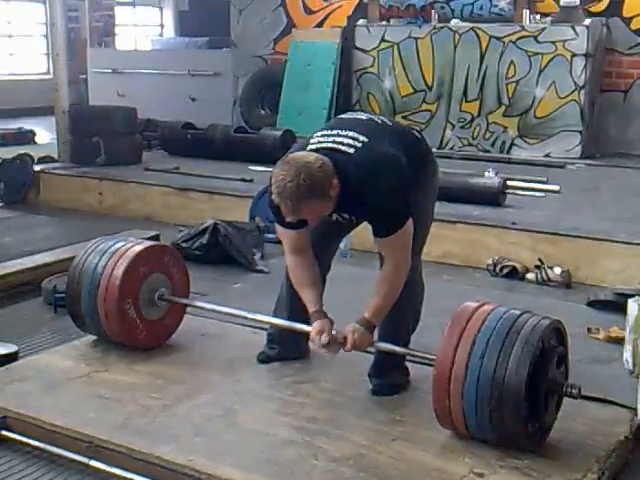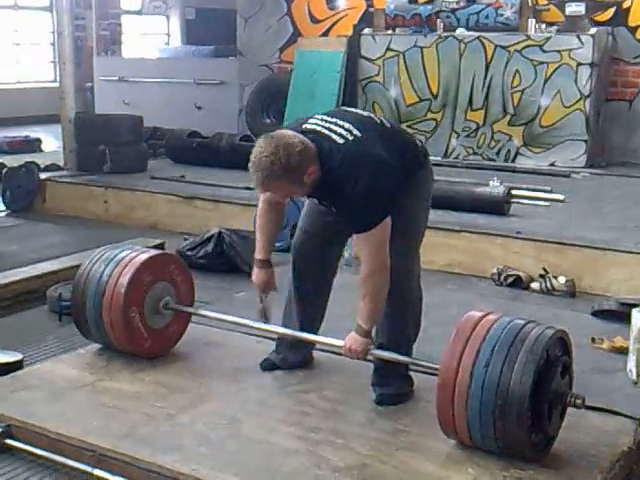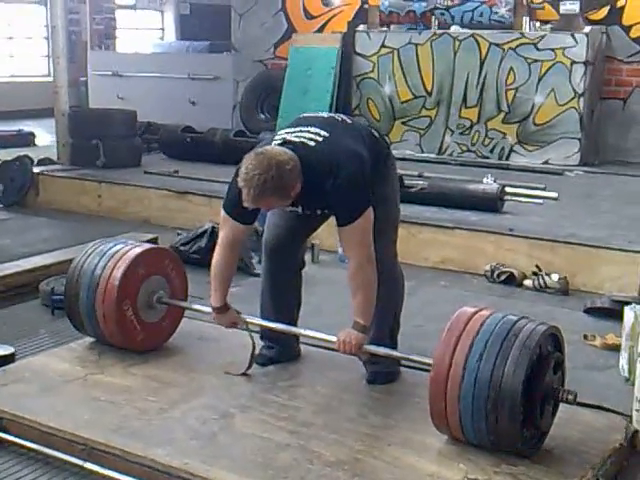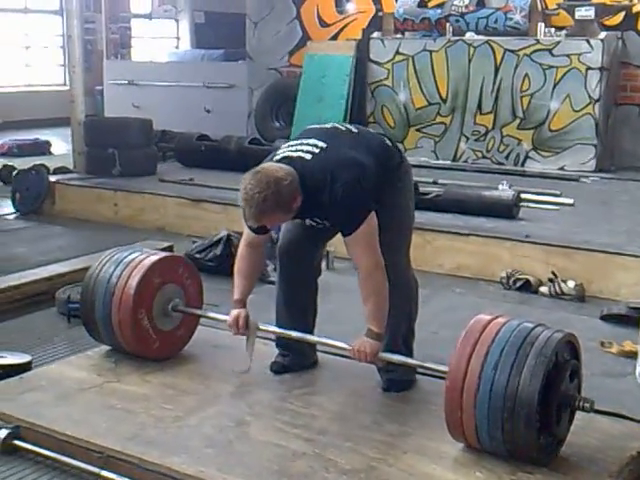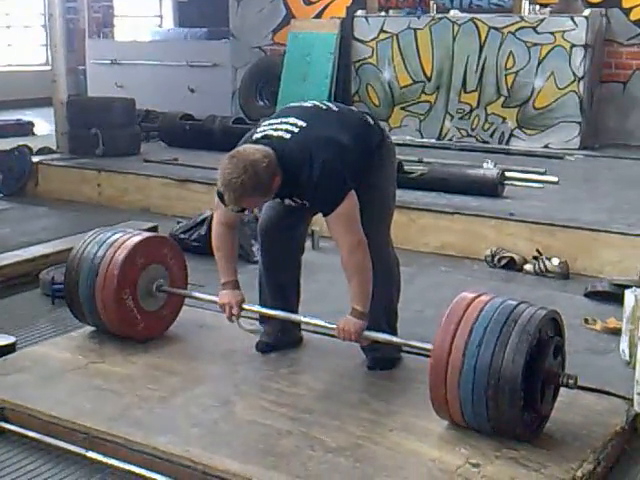
dt=1s
person 1, frame 1
left shoulder: (380, 187)
right shoulder: (287, 186)
left elbow: (397, 263)
right elbow: (297, 253)
left wrist: (367, 323)
right wrist: (316, 314)
left hip: (413, 168)
left knee: (407, 266)
right knee: (310, 249)
left ankle: (390, 364)
right ankle: (286, 341)
person 1, frame 2
left shoulder: (359, 180)
right shoulder: (281, 158)
left elbow: (375, 265)
right elbow: (270, 201)
left wrist: (363, 331)
right wrist: (262, 261)
left hip: (406, 176)
left knee: (397, 271)
right knee: (307, 253)
left ankle: (393, 373)
right ankle: (293, 348)
person 1, frame 3
left shoulder: (343, 180)
right shoulder: (251, 178)
left elbow: (360, 259)
right elbow: (228, 242)
left wrist: (360, 327)
right wrist: (219, 304)
left hip: (373, 167)
right hip: (306, 166)
left knee: (380, 258)
right knee: (276, 246)
left ankle: (381, 352)
right ankle: (279, 342)
person 1, frame 4
left shoulder: (342, 191)
right shoulder: (263, 191)
left elbow: (370, 266)
right elbow: (251, 246)
left wrist: (374, 334)
right wrist: (239, 302)
left hip: (386, 175)
left knee: (393, 264)
right knee: (291, 253)
right ankle: (295, 349)
person 1, frame 5
left shoulder: (322, 171)
right shoulder: (241, 170)
left elbow: (352, 244)
right elbow: (223, 223)
left wrist: (358, 313)
right wrist: (229, 284)
left hip: (369, 153)
left knee: (374, 242)
right knee: (273, 231)
left ankle: (381, 339)
right ankle: (279, 327)
